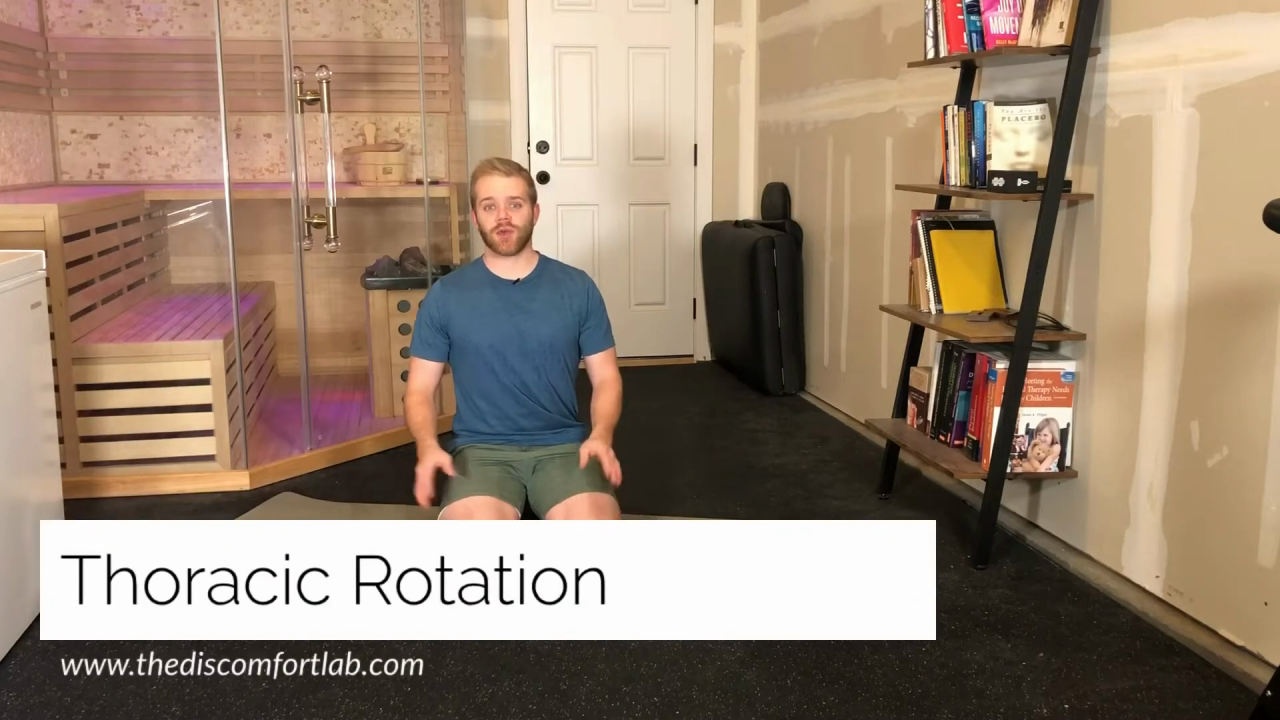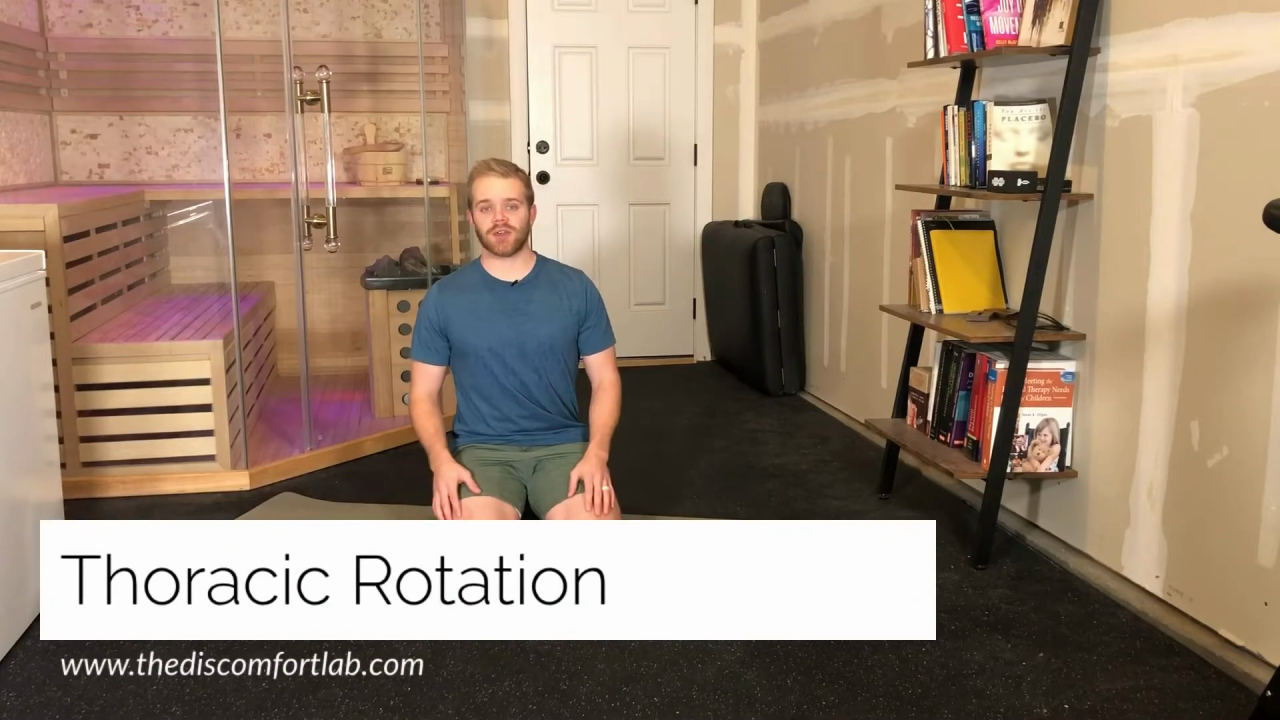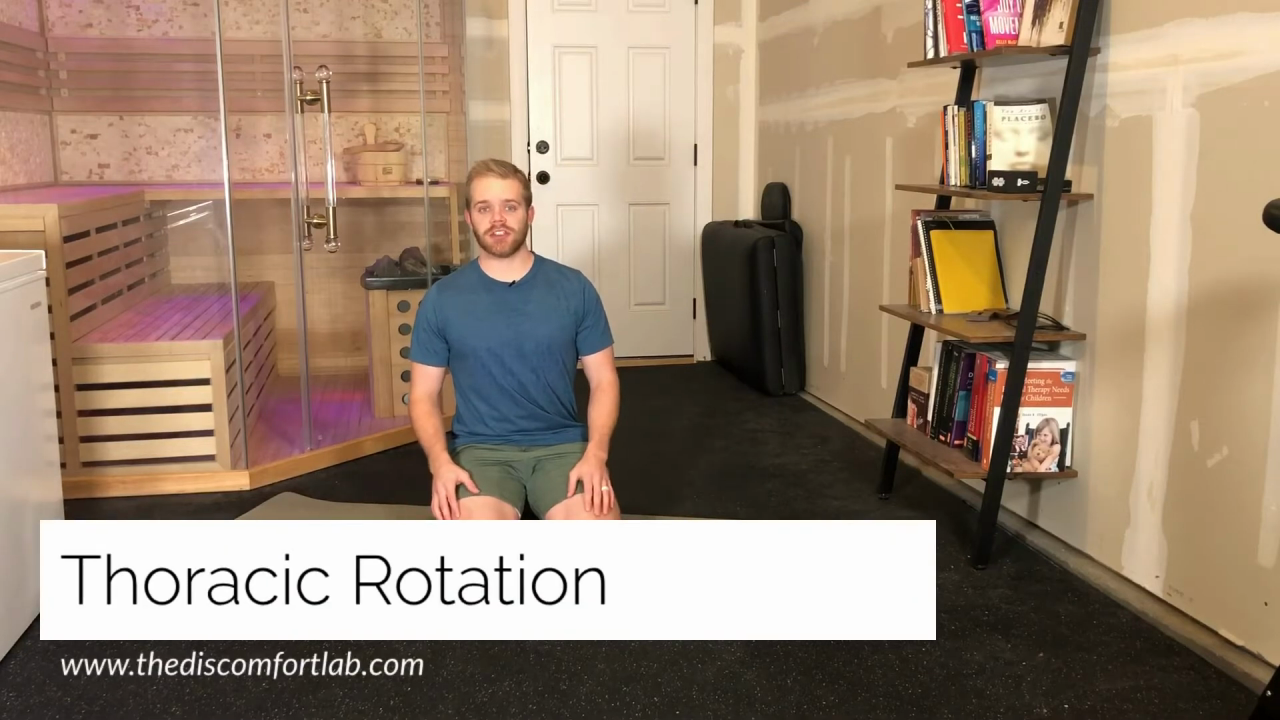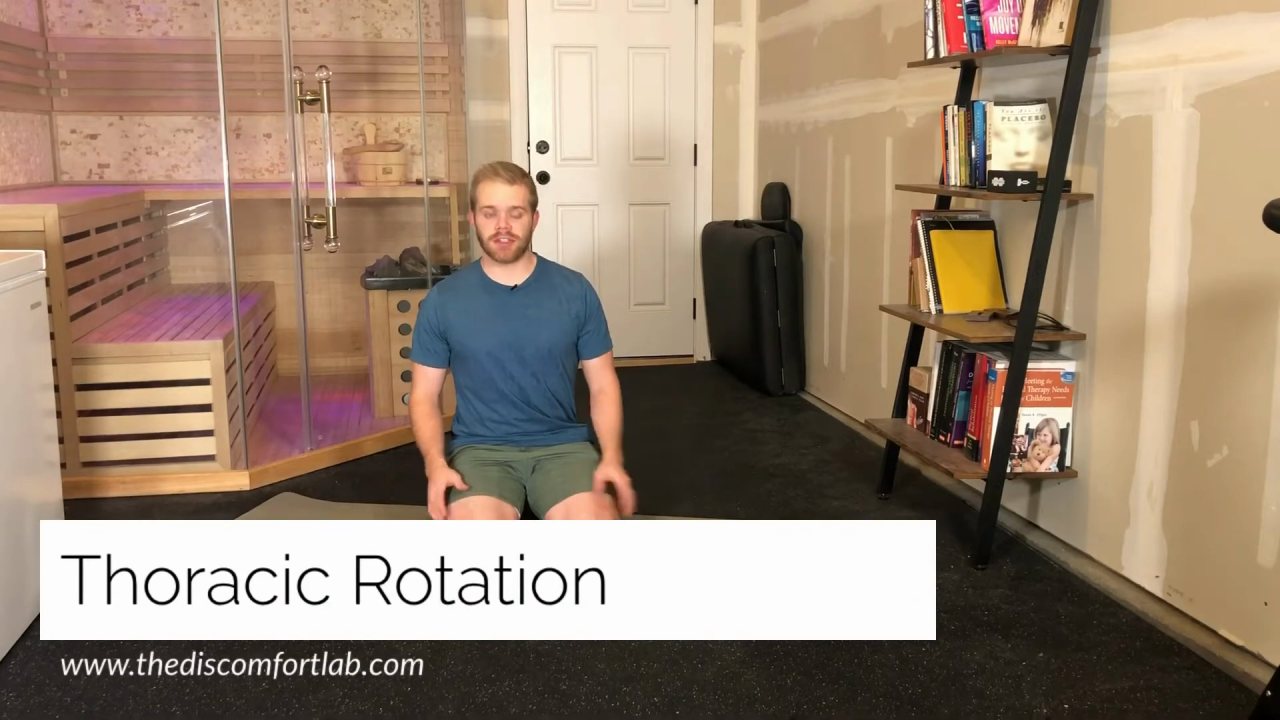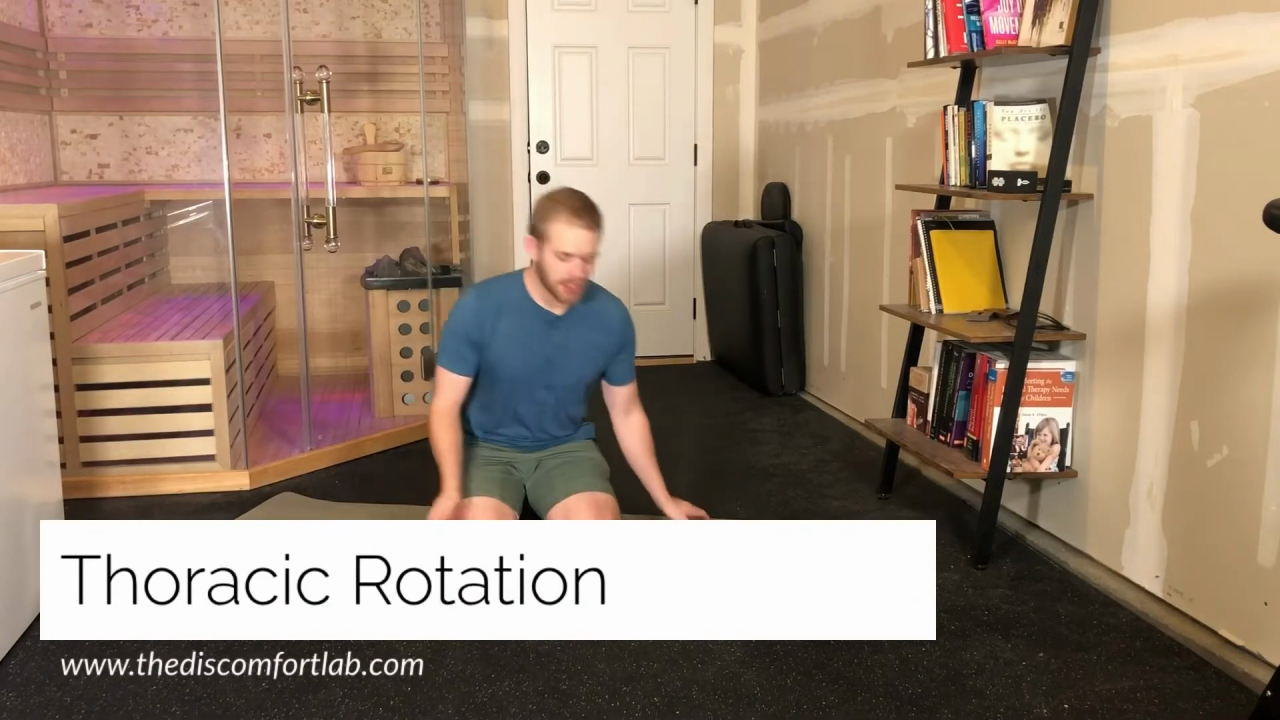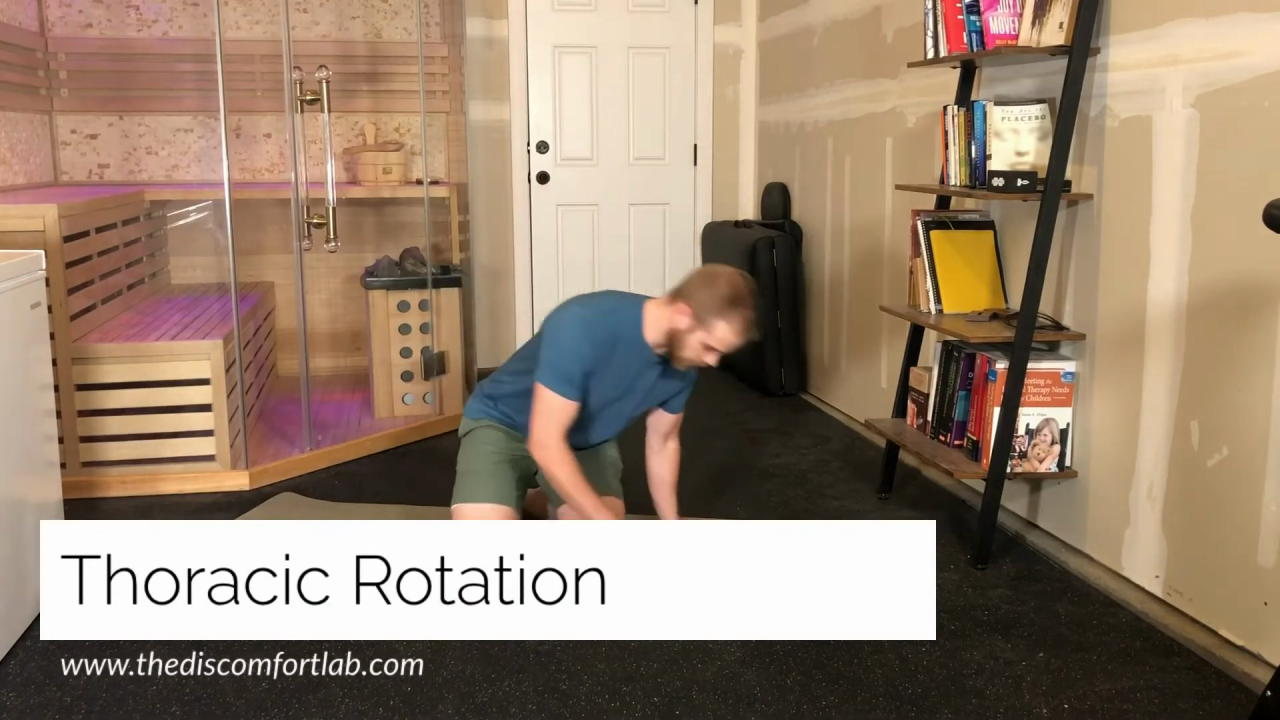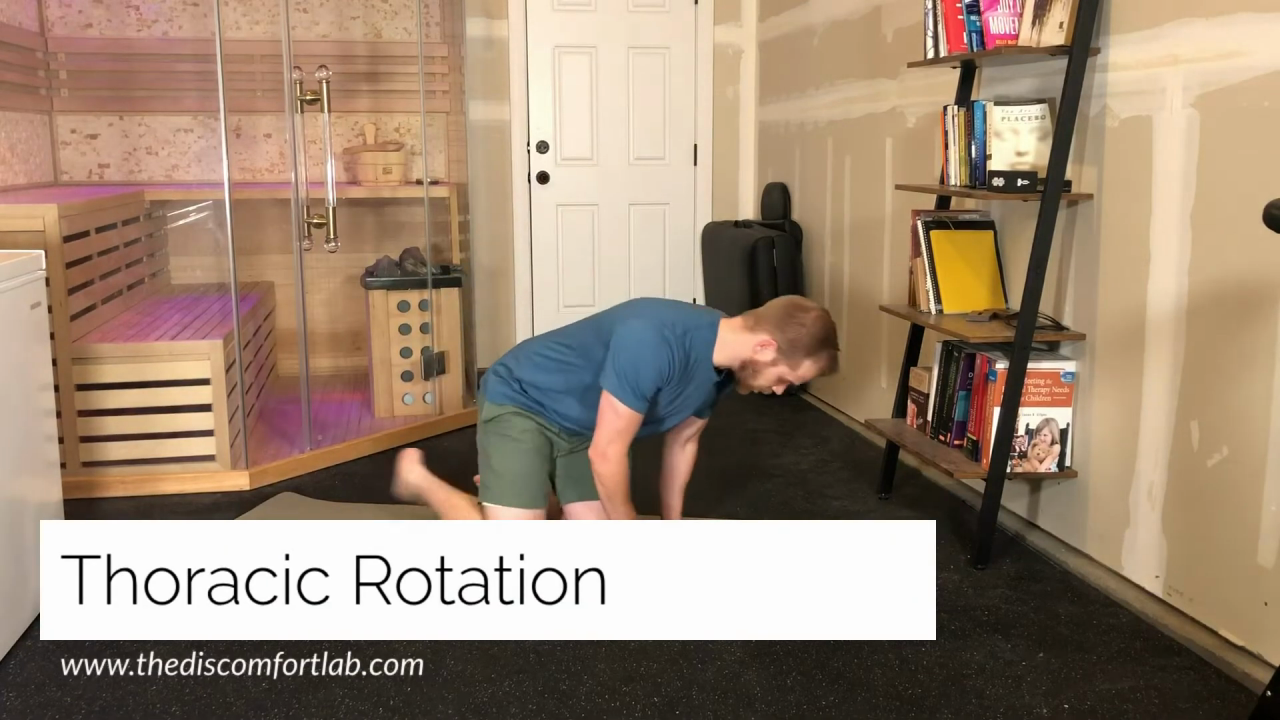
dt=0.4s
person 1, frame 1
left shoulder: (577, 288)
right shoulder: (445, 296)
left elbow: (606, 378)
right elbow: (420, 389)
left wrist: (601, 434)
right wrist: (427, 446)
left hip: (562, 444)
right hip: (481, 448)
person 1, frame 2
left shoulder: (576, 288)
right shoulder: (443, 298)
left elbow: (605, 380)
right elbow: (423, 394)
left wrist: (596, 453)
right wrist: (441, 459)
left hip: (562, 445)
right hip: (482, 448)
person 1, frame 3
left shoulder: (574, 288)
right shoulder: (442, 300)
left elbow: (603, 381)
right elbow: (423, 395)
left wrist: (595, 453)
right wrist: (440, 461)
left hip: (562, 444)
right hip: (482, 448)
person 1, frame 4
left shoulder: (575, 290)
right shoulder: (443, 300)
left elbow: (603, 383)
right elbow: (425, 397)
left wrist: (611, 457)
right wrist: (437, 464)
left hip: (561, 445)
right hip: (481, 449)
person 1, frame 5
left shoulder: (611, 317)
right shoulder: (479, 305)
left elbow: (626, 413)
right elbow: (445, 407)
left wrist: (665, 500)
right wrist: (451, 487)
left hip: (566, 448)
right hip: (487, 448)
person 1, frame 6
left shoulder: (681, 360)
right shoulder: (583, 325)
left elbow: (663, 440)
right elbow: (546, 443)
left hip: (585, 442)
right hip: (500, 423)
left ankle: (550, 502)
person 1, frame 7
left shoulder: (723, 362)
right shoulder: (656, 341)
left elbow: (682, 440)
right elbow: (604, 453)
left hip: (586, 421)
right hip: (522, 402)
left ankle: (529, 488)
right ankle: (419, 477)
